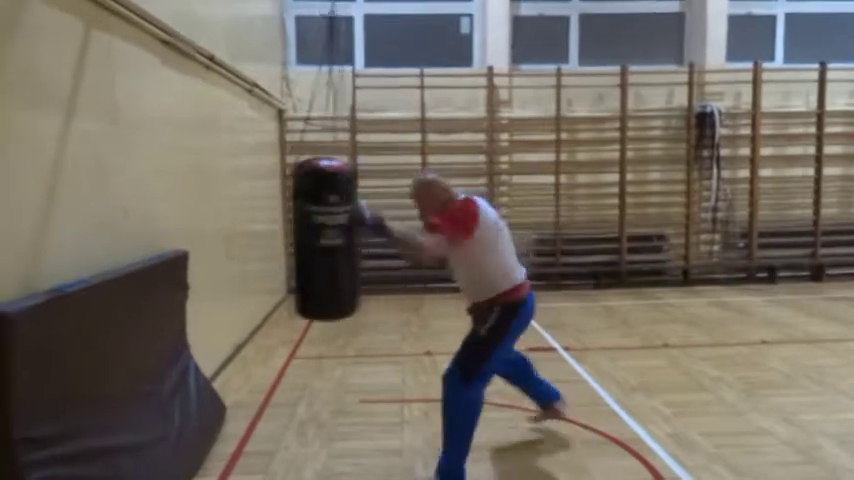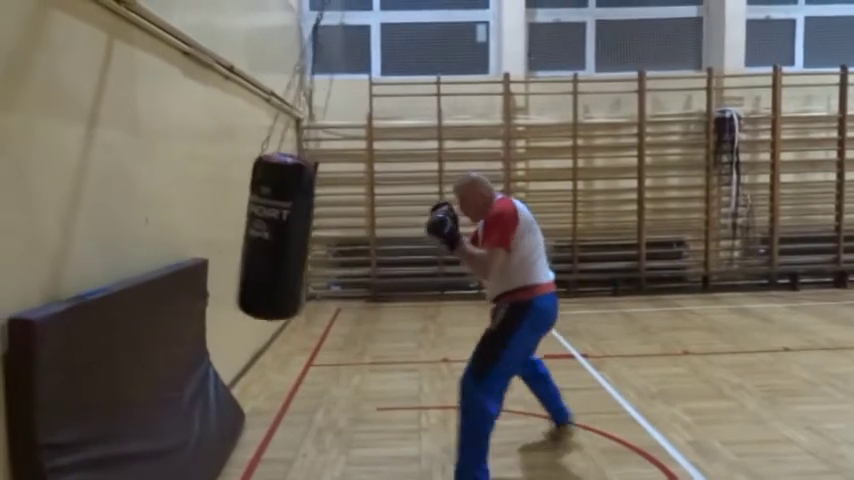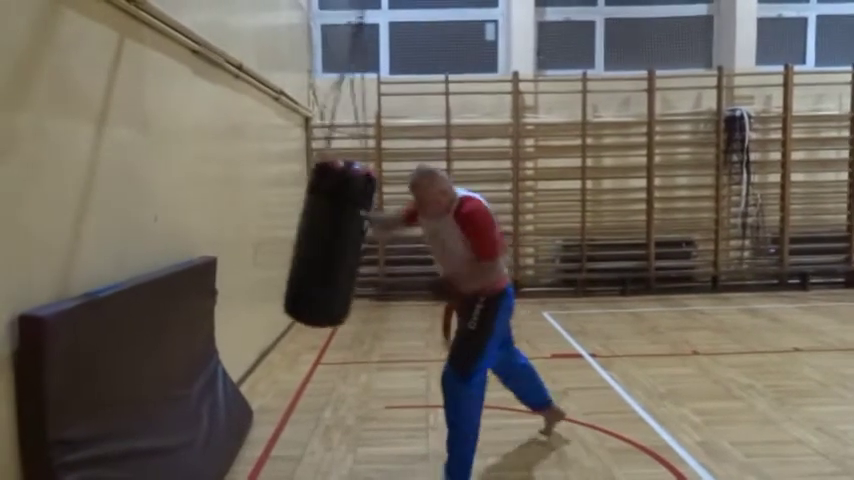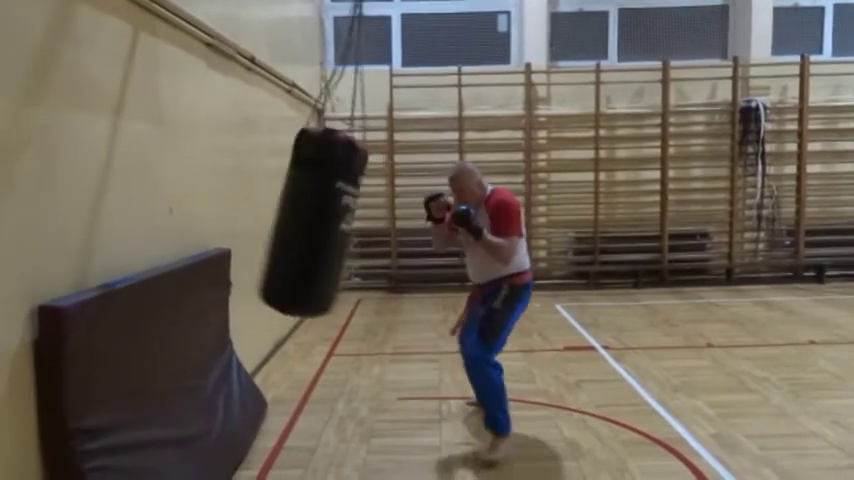
dt=0.7s
person 1, frame 1
left shoulder: (466, 211)
right shoulder: (463, 207)
left elbow: (427, 248)
right elbow: (432, 251)
left wrist: (384, 226)
left hip: (507, 306)
right hip: (510, 300)
left knee: (460, 381)
right knee: (500, 354)
right ankle: (549, 400)
person 1, frame 2
left shoulder: (502, 211)
right shoulder: (492, 216)
left elbow: (487, 268)
right elbow: (477, 262)
left wrist: (454, 241)
right wrist: (450, 233)
left hip: (524, 306)
right hip: (540, 302)
left knee: (477, 385)
right knee: (522, 361)
right ankle: (562, 422)
person 1, frame 3
left shoulder: (473, 211)
right shoulder: (431, 206)
left elbow: (494, 268)
right elbow: (392, 222)
left wrist: (453, 284)
right wrist: (366, 217)
left hip: (489, 299)
right hip: (475, 298)
left knee: (459, 381)
right knee: (505, 357)
right ankle: (549, 409)
person 1, frame 4
left shoulder: (503, 201)
right shoulder: (464, 206)
left elbow: (506, 253)
right elbow: (442, 244)
left wrist: (476, 231)
right wrist: (438, 217)
left hip: (511, 287)
right hip: (486, 287)
left knee: (479, 354)
right knee: (468, 342)
left ankle: (501, 431)
right ankle: (486, 397)
